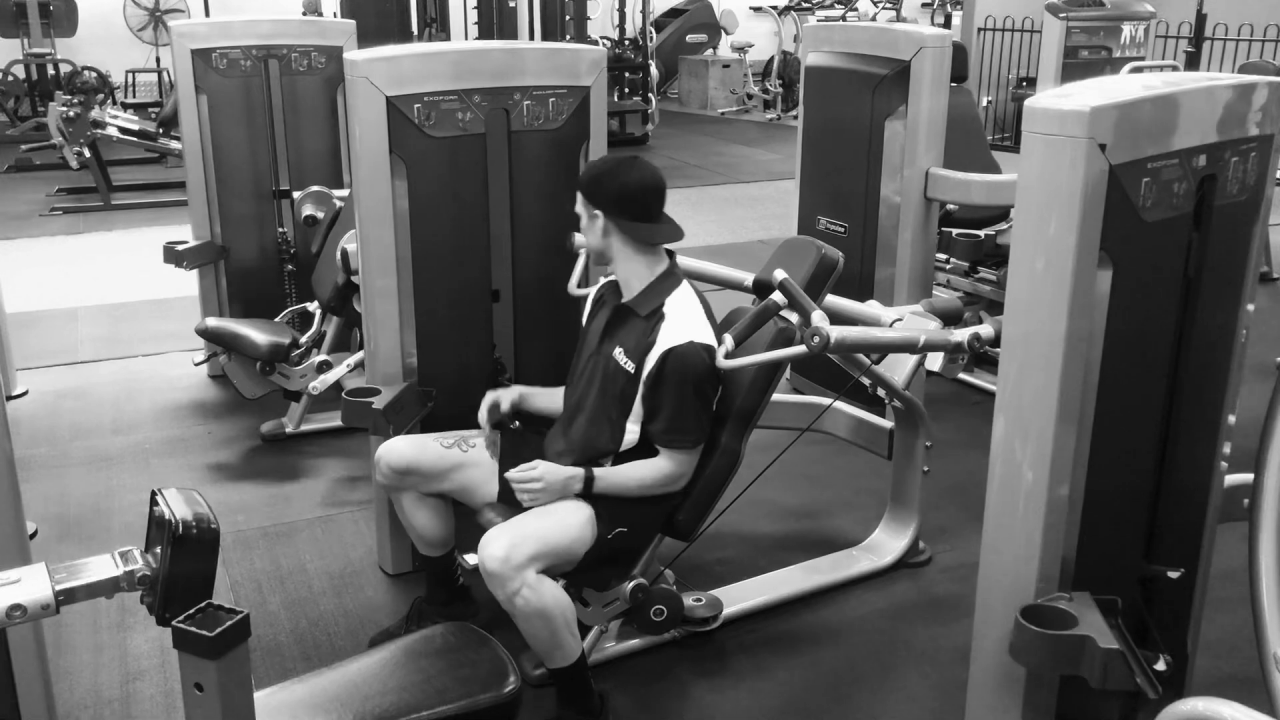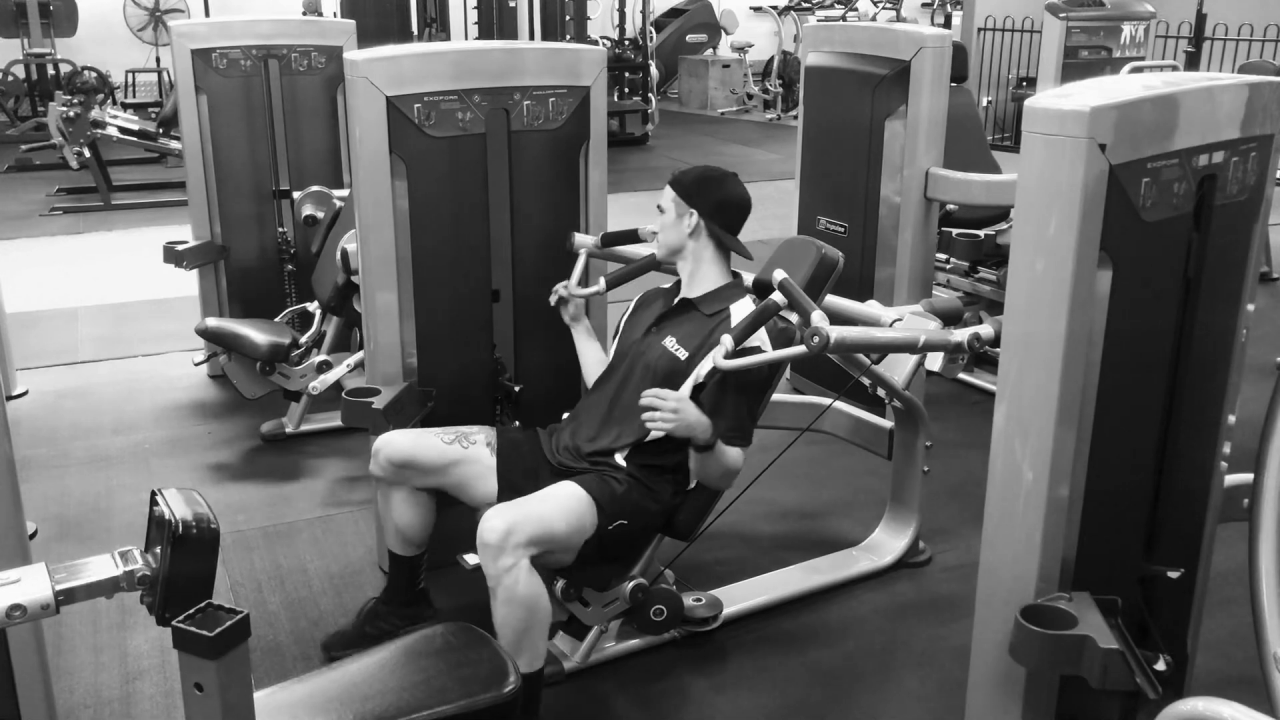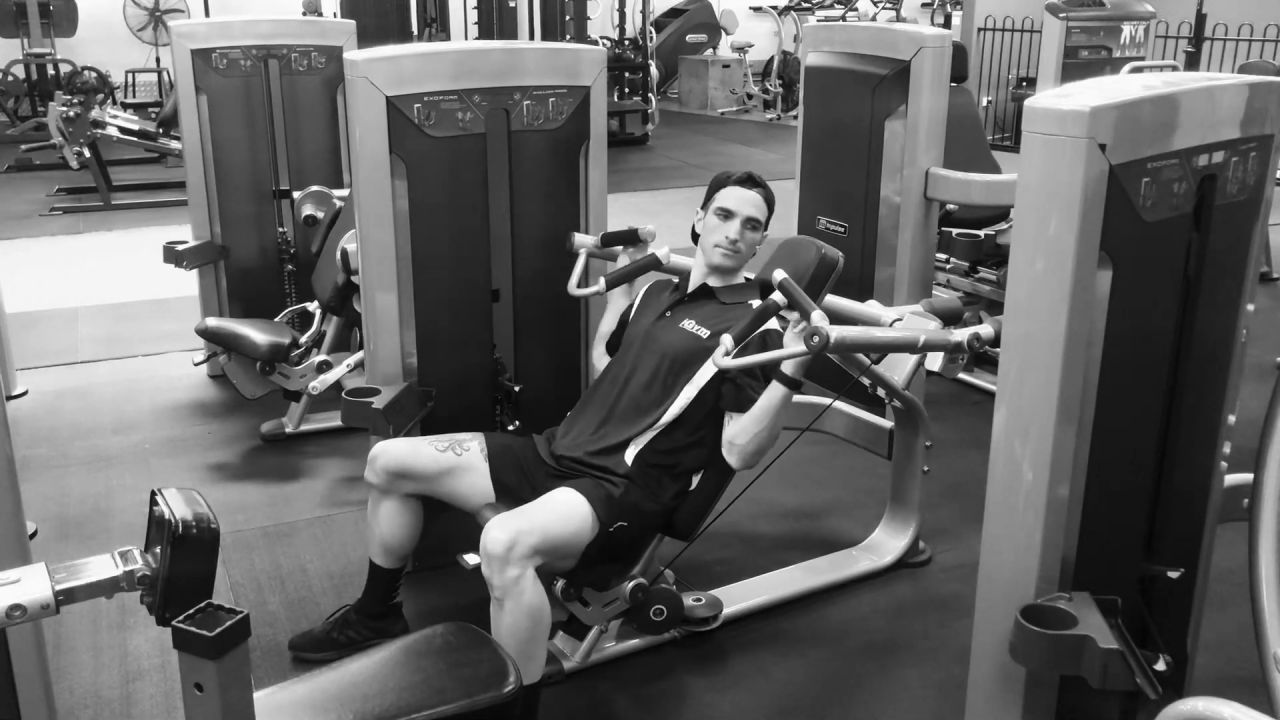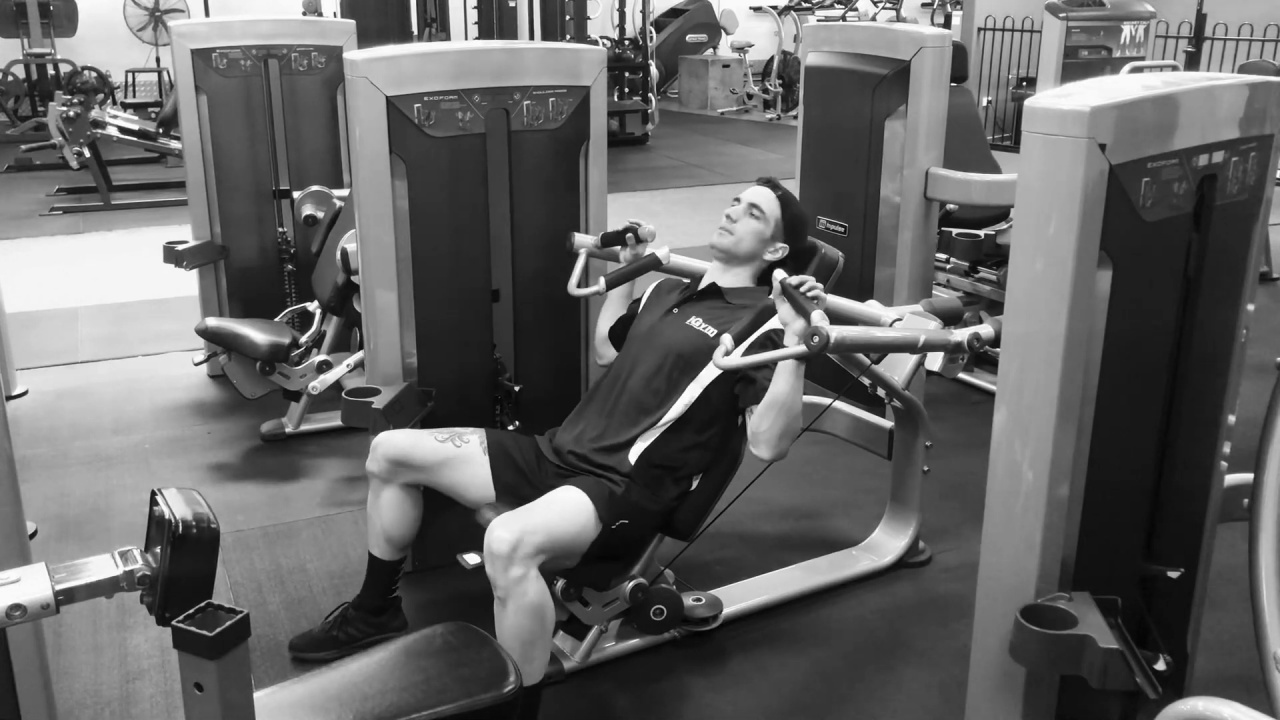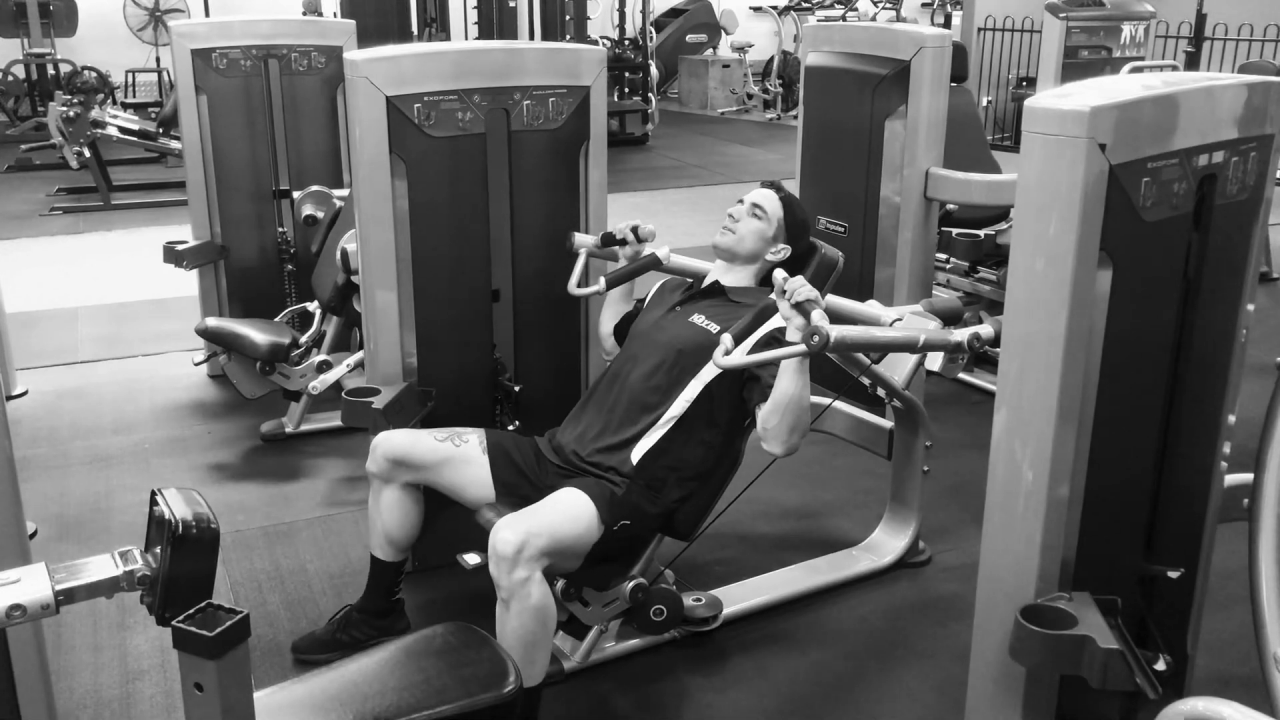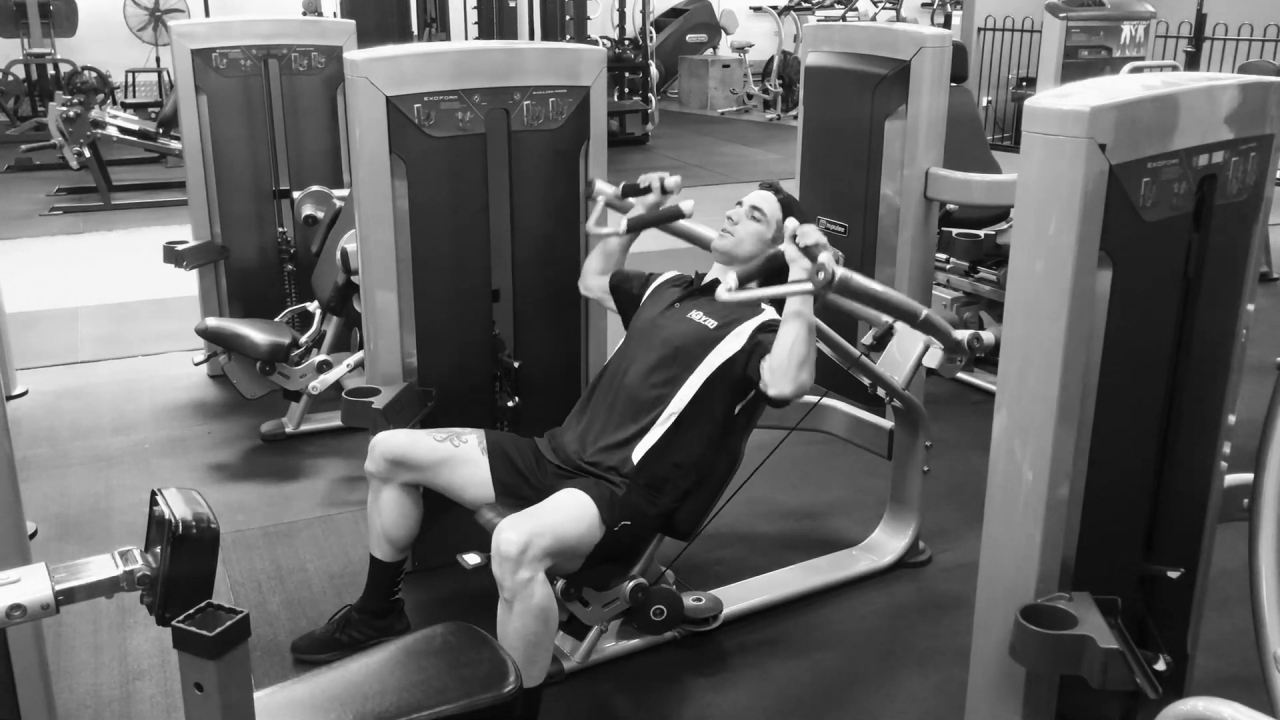
dt=0.7s
person 1, frame 1
left shoulder: (681, 343)
right shoulder: (610, 294)
left elbow: (673, 471)
left wrist: (577, 481)
right wrist: (523, 395)
left hip: (624, 493)
right hip: (563, 455)
left knee: (503, 556)
right knee: (396, 460)
right ankle: (447, 599)
person 1, frame 2
left shoulder: (740, 334)
right shoulder: (658, 298)
left elbow: (716, 476)
left wrist: (702, 431)
right wrist: (578, 323)
left hip: (631, 487)
right hip: (565, 447)
left knee: (500, 533)
right knee: (394, 453)
right ankle: (403, 604)
person 1, frame 3
left shoulder: (752, 325)
right shoulder: (661, 292)
left elbow: (739, 451)
left wrist: (789, 375)
right wrist: (624, 282)
left hip: (626, 487)
right hip: (558, 451)
left knee: (506, 543)
right knee: (388, 462)
right ankle: (376, 614)
person 1, frame 4
left shoulder: (759, 325)
right shoulder: (669, 290)
left elbow: (768, 443)
left wrist: (795, 344)
right wrist: (626, 270)
left hip: (628, 487)
right hip: (559, 452)
left knee: (510, 542)
right knee: (390, 453)
right ankle: (376, 611)
person 1, frame 5
left shoulder: (761, 325)
right shoulder: (675, 291)
left elbow: (779, 439)
left wrist: (798, 337)
right wrist: (626, 266)
left hip: (626, 488)
right hip: (559, 453)
left knee: (514, 545)
right knee: (391, 452)
right ankle: (378, 612)
person 1, frame 6
left shoulder: (759, 324)
right shoulder: (673, 287)
left elbow: (786, 384)
right elbow: (592, 279)
left wrist: (801, 277)
right wrist: (636, 216)
left hip: (623, 488)
right hip: (558, 454)
left knee: (517, 545)
right knee: (390, 451)
right ankle: (378, 614)
